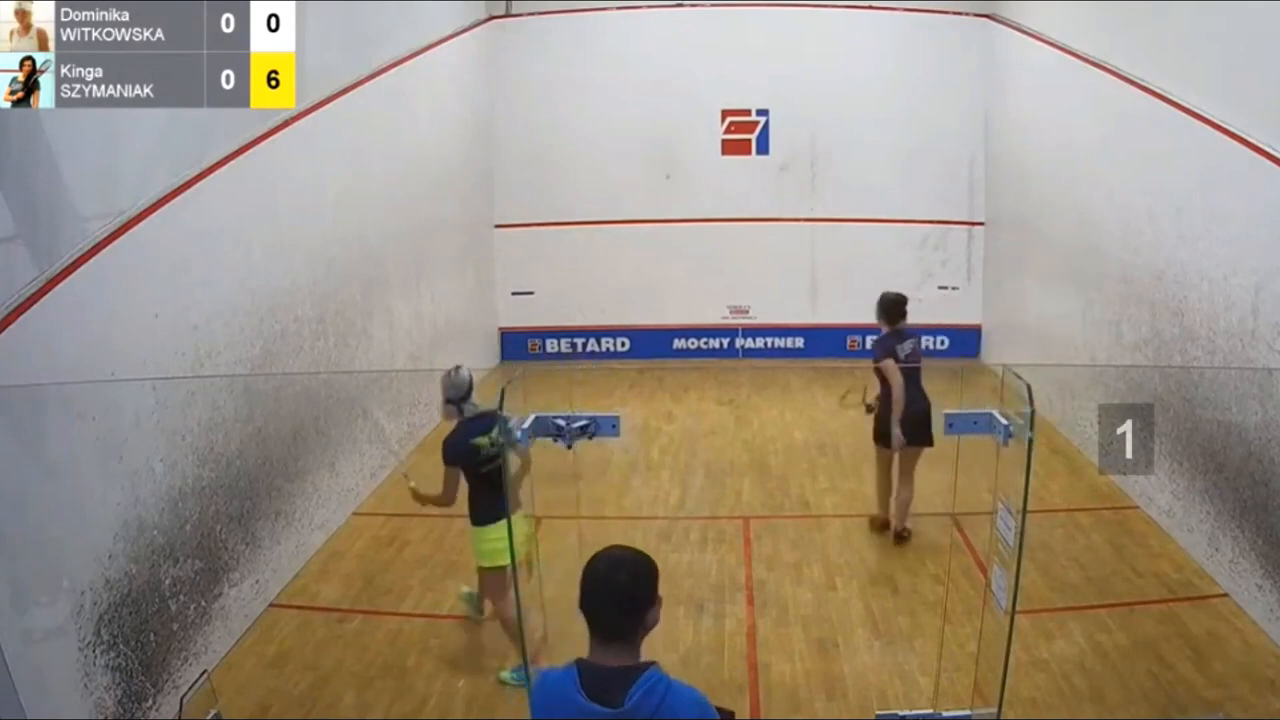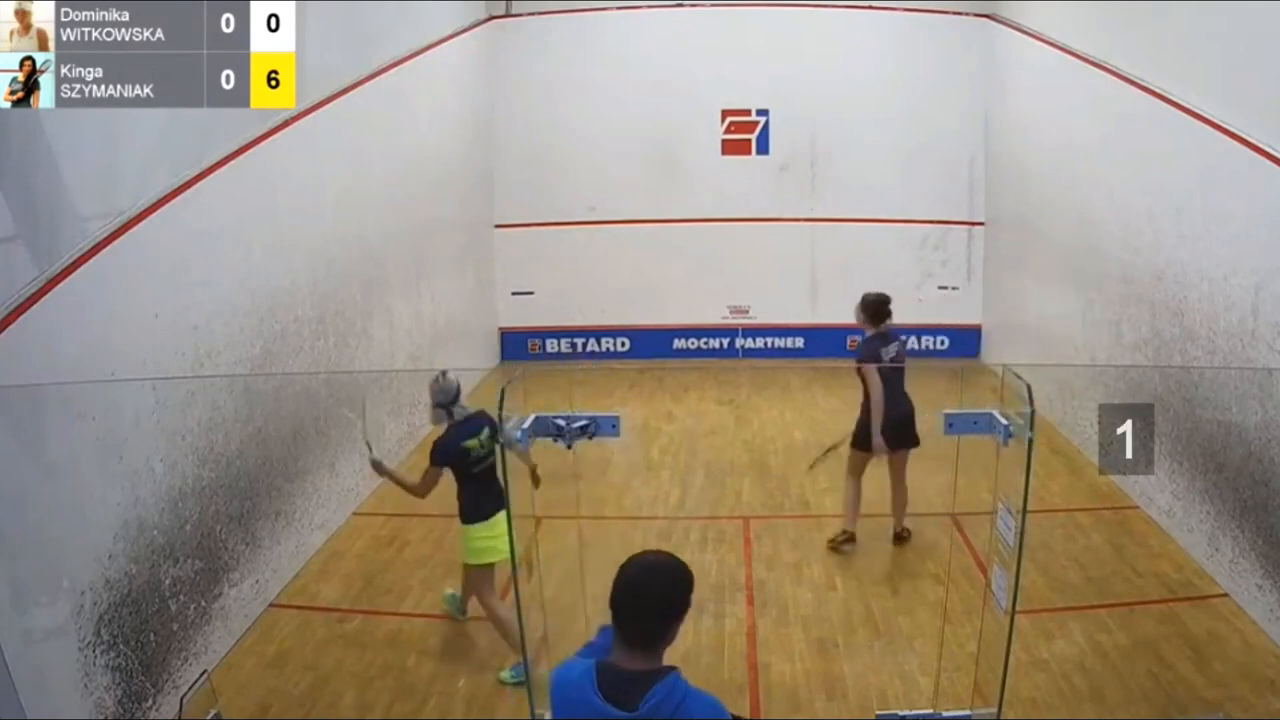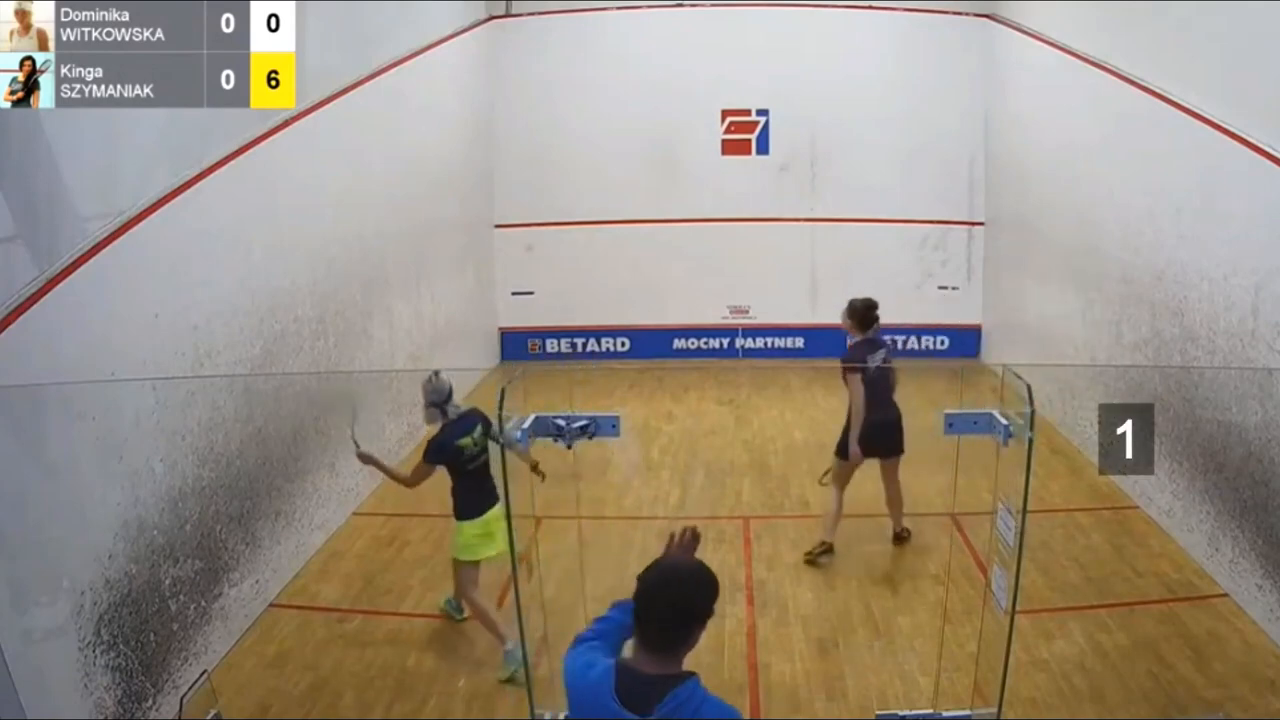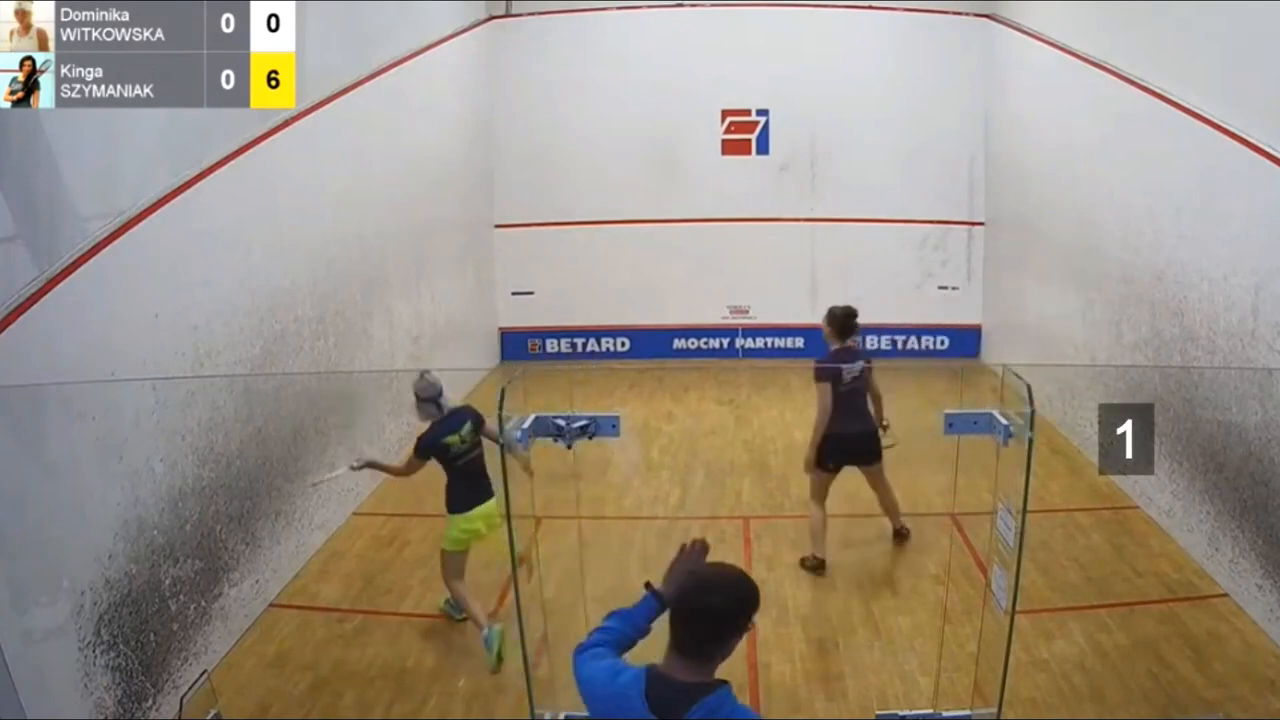
dt=0.1s
person 1, frame 1
left shoulder: (455, 442)
right shoulder: (497, 419)
left elbow: (448, 499)
right elbow: (526, 461)
left wrist: (420, 496)
right wrist: (513, 484)
left hip: (488, 522)
right hip: (511, 511)
left knee: (501, 597)
right knee: (493, 578)
left ankle: (529, 665)
right ankle: (478, 602)
person 1, frame 2
left shoulder: (445, 444)
right shoulder: (484, 419)
left elbow: (422, 491)
right elbow: (516, 449)
left wrist: (386, 472)
right wrist: (532, 470)
left hip: (479, 521)
right hip: (499, 509)
left knee: (489, 596)
right knee: (473, 568)
left ankle: (522, 660)
right ankle: (460, 603)
person 1, frame 3
left shoulder: (440, 443)
right shoulder: (477, 417)
left elbow: (412, 481)
right elbow: (510, 444)
left wrist: (375, 462)
right wrist: (531, 463)
left hip: (470, 517)
right hip: (492, 506)
left knee: (471, 591)
right knee: (463, 561)
left ankle: (511, 647)
right ankle: (457, 604)
person 1, frame 4
left shoulder: (429, 439)
right shoulder: (468, 414)
left elbow: (406, 470)
right elbow: (504, 442)
left wrist: (372, 464)
right wrist: (521, 458)
left hip: (463, 511)
right hip: (487, 501)
left knee: (453, 577)
right knee: (457, 553)
left ankle: (487, 629)
right ankle: (458, 604)
person 2, frame 1
left shoulder: (882, 345)
right shoulder: (911, 338)
left elbow: (898, 385)
left wrist: (894, 426)
left hip: (895, 415)
right hip: (921, 412)
left knee: (883, 470)
right knee: (907, 475)
left ankle: (883, 517)
right ankle: (900, 528)
person 2, frame 2
left shoulder: (865, 349)
right shoulder: (894, 339)
left elbow: (876, 392)
left wrist: (875, 432)
left hip: (878, 419)
right hip: (903, 416)
left knee: (853, 476)
right knee: (897, 477)
left ankle: (848, 531)
right ankle: (900, 530)
person 2, frame 3
left shoulder: (851, 356)
right shoulder: (882, 345)
left elbow: (858, 401)
left wrist: (854, 441)
left hip: (865, 427)
right hip: (891, 422)
left knee: (837, 486)
right knee: (892, 481)
left ankle: (826, 543)
right ankle: (899, 529)
person 2, frame 4
left shoulder: (825, 364)
right shoulder: (861, 357)
left elbow: (824, 411)
right elbow: (875, 394)
left wrist: (811, 449)
right wrist: (880, 418)
left hip: (835, 439)
right hip: (866, 435)
left knee: (817, 499)
right knee: (881, 487)
left ankle: (817, 557)
right ankle: (899, 529)
